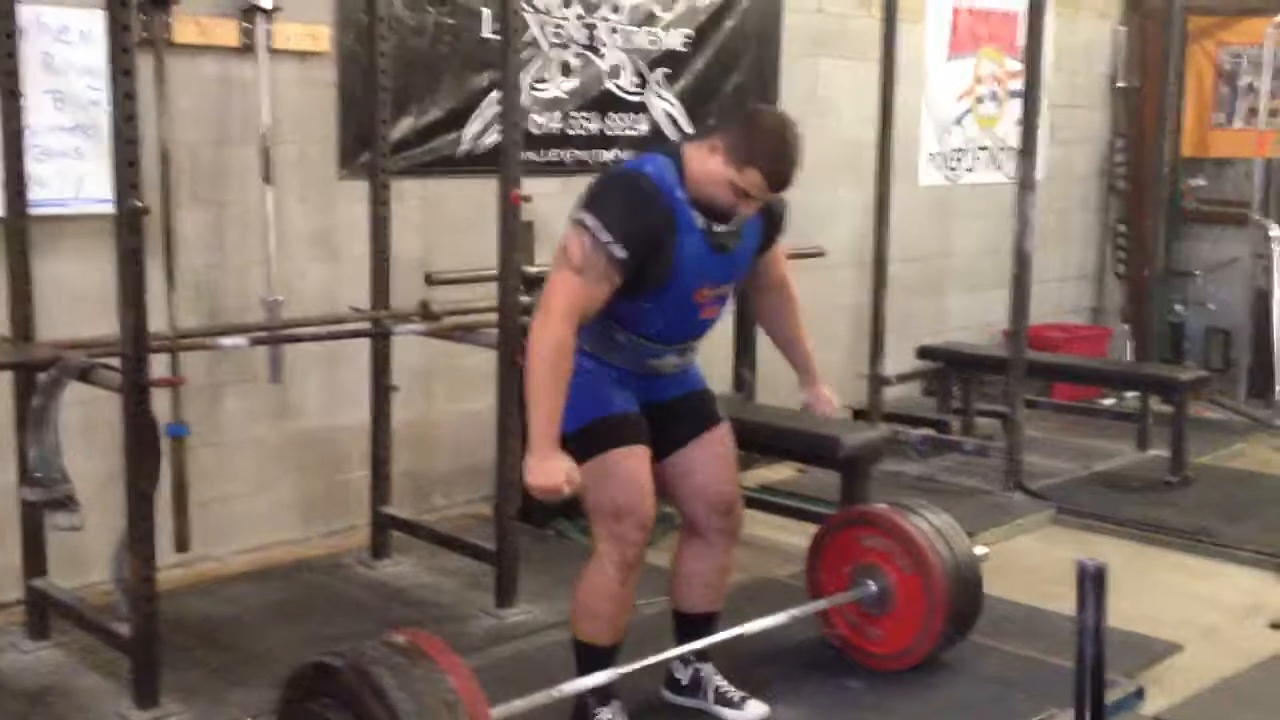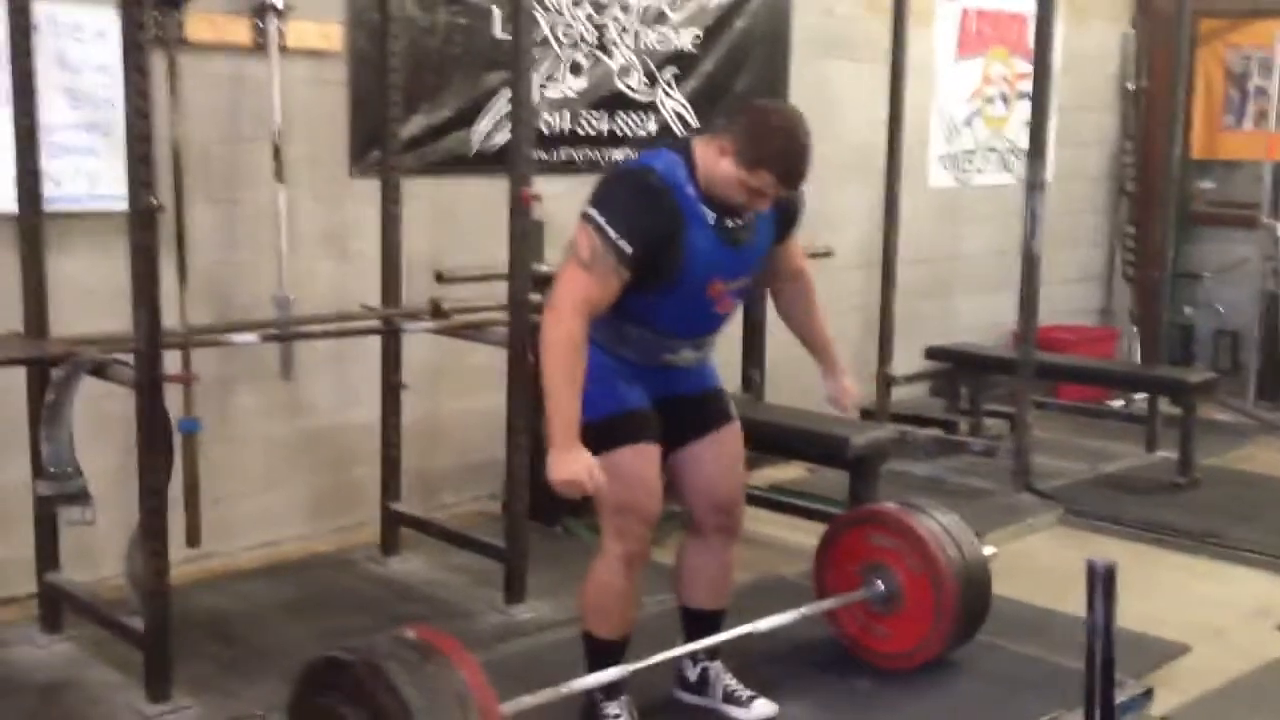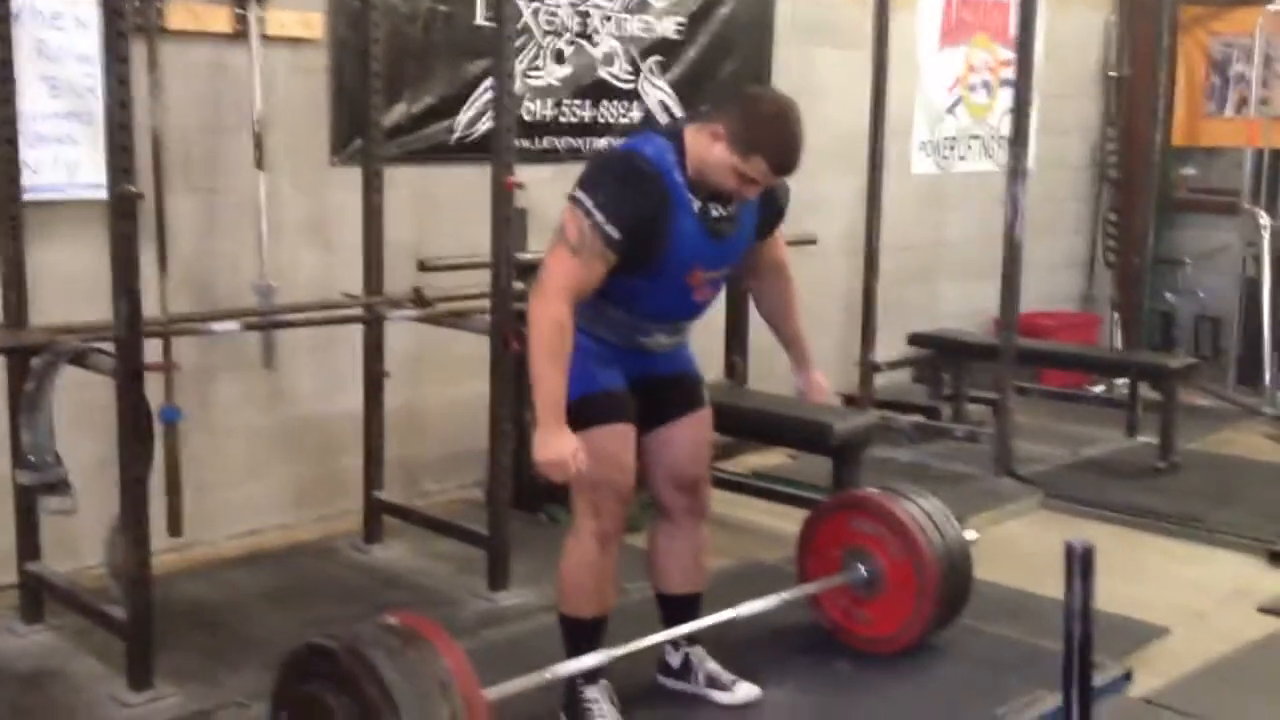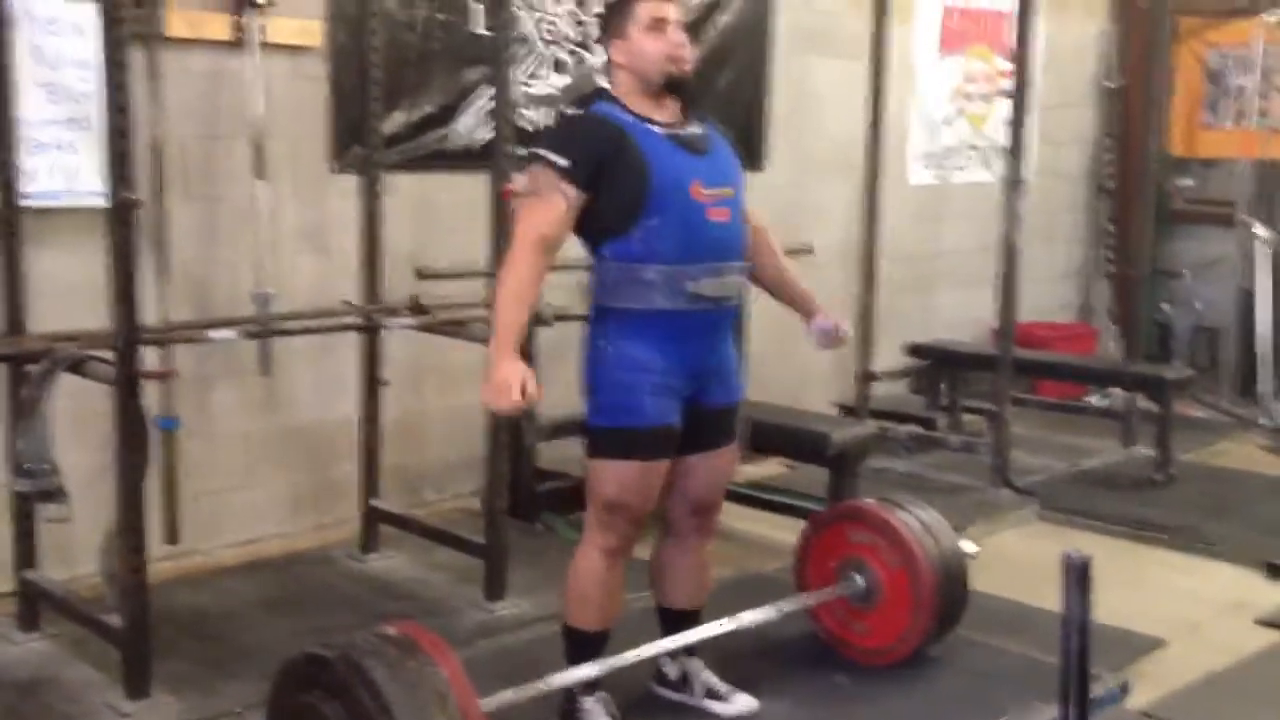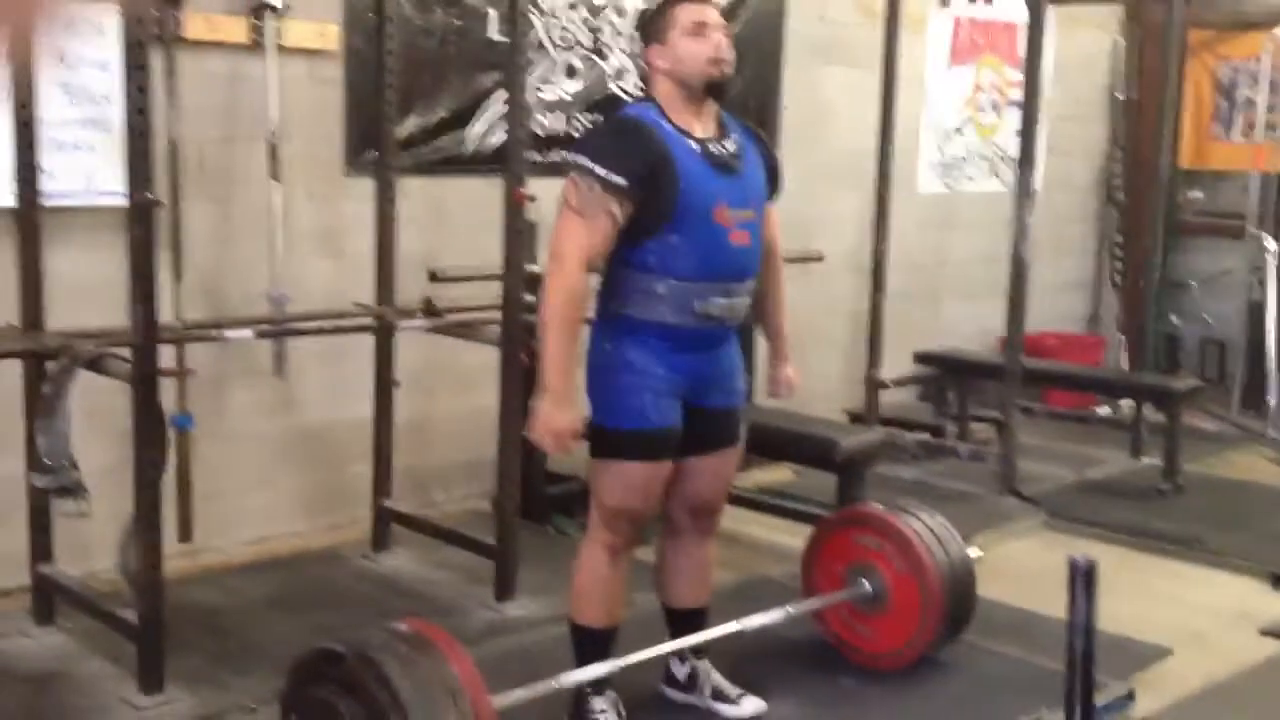
dt=1s
person 1, frame 1
left shoulder: (756, 205)
right shoulder: (632, 199)
left elbow: (772, 290)
right elbow: (555, 316)
left wrist: (810, 380)
right wrist: (544, 448)
left hip: (669, 371)
right hip: (594, 373)
left knee: (717, 518)
right knee: (626, 537)
person 1, frame 2
left shoulder: (771, 198)
right shoulder: (643, 196)
left elbow: (789, 278)
right elbow: (566, 313)
left wrist: (832, 369)
right wrist: (563, 445)
left hip: (685, 368)
right hip: (610, 369)
left knee: (719, 516)
right knee: (631, 533)
left ankle: (699, 669)
person 1, frame 3
left shoulder: (759, 193)
right shoulder: (631, 180)
left elbow: (769, 274)
right elbow: (553, 297)
left wrist: (803, 364)
right wrist: (550, 425)
left hip: (662, 349)
right hip: (590, 349)
left knee: (687, 498)
right knee: (603, 511)
left ankle: (681, 654)
person 1, frame 4
left shoulder: (709, 138)
right shoulder: (587, 133)
left elbow: (747, 237)
right elbow: (532, 244)
left wrist: (810, 307)
right wrist: (506, 353)
left hip: (713, 351)
right hip: (633, 353)
left knee: (697, 517)
right knee: (616, 526)
person 1, frame 5
left shoulder: (751, 148)
right shoulder: (623, 142)
left elbow: (765, 258)
right elbow: (570, 266)
left wrist: (780, 351)
right wrist: (555, 393)
left hip: (718, 357)
right hip: (639, 360)
left knee: (700, 518)
right knee: (616, 527)
